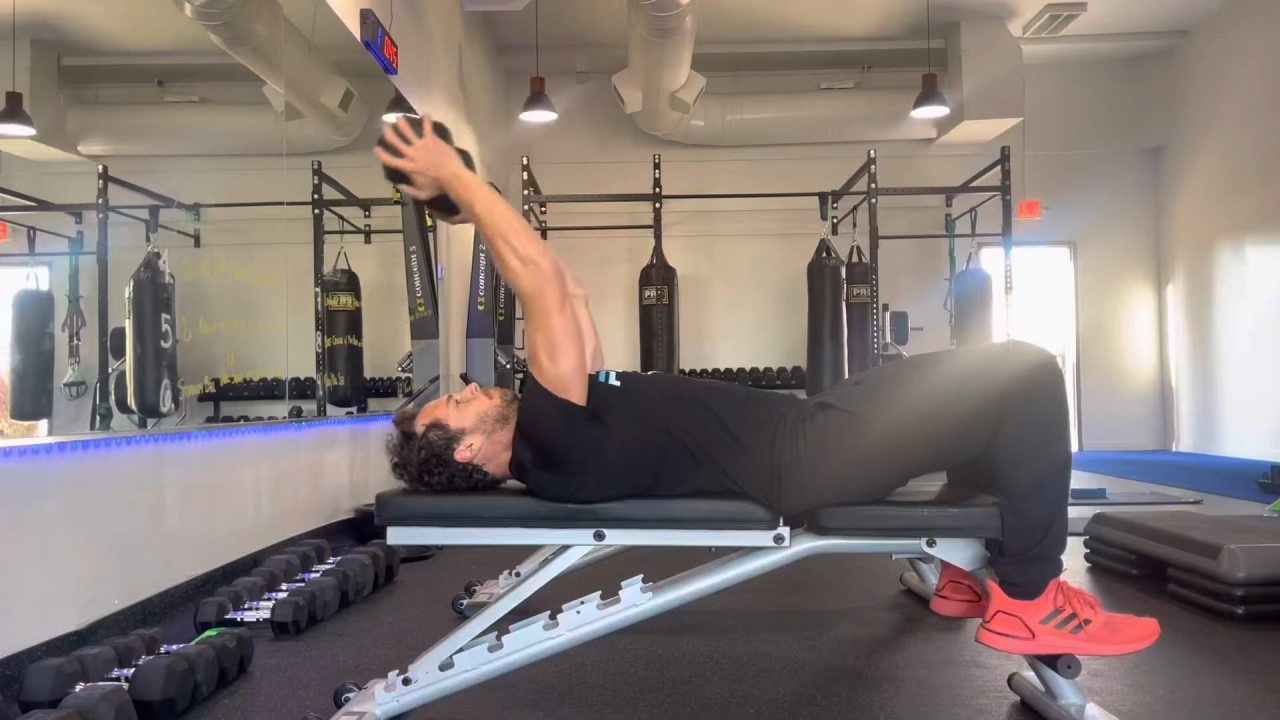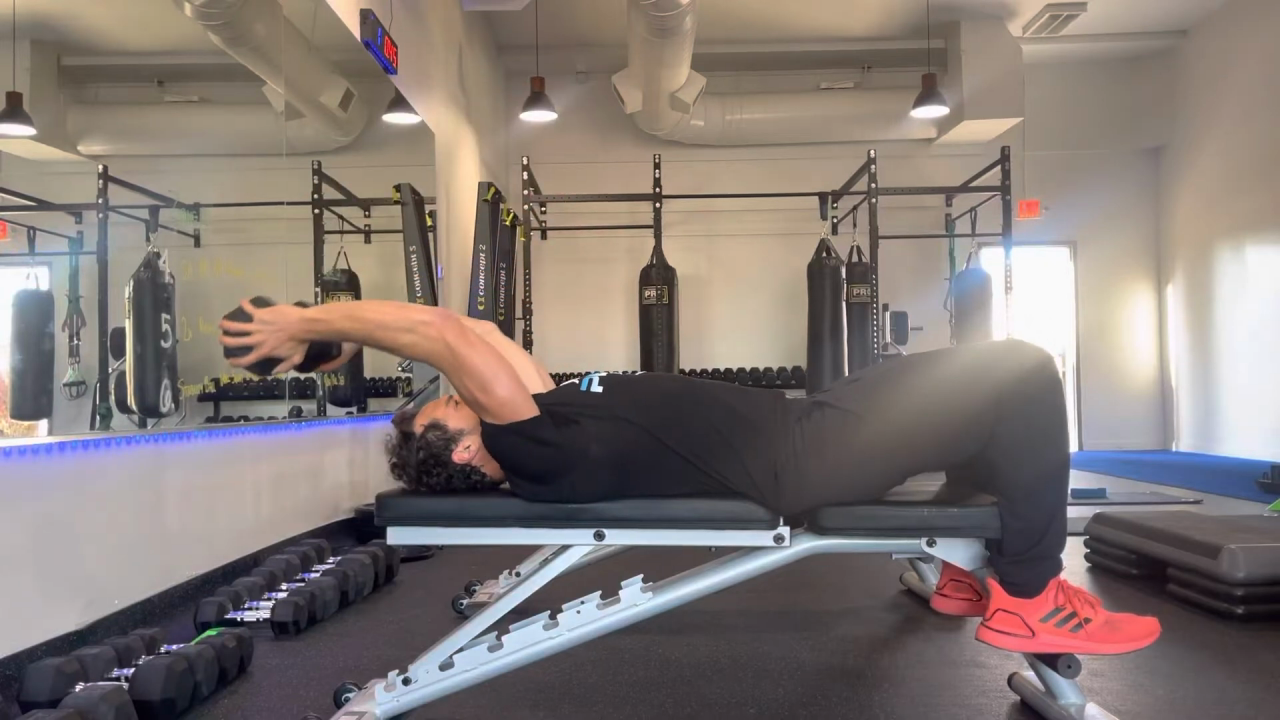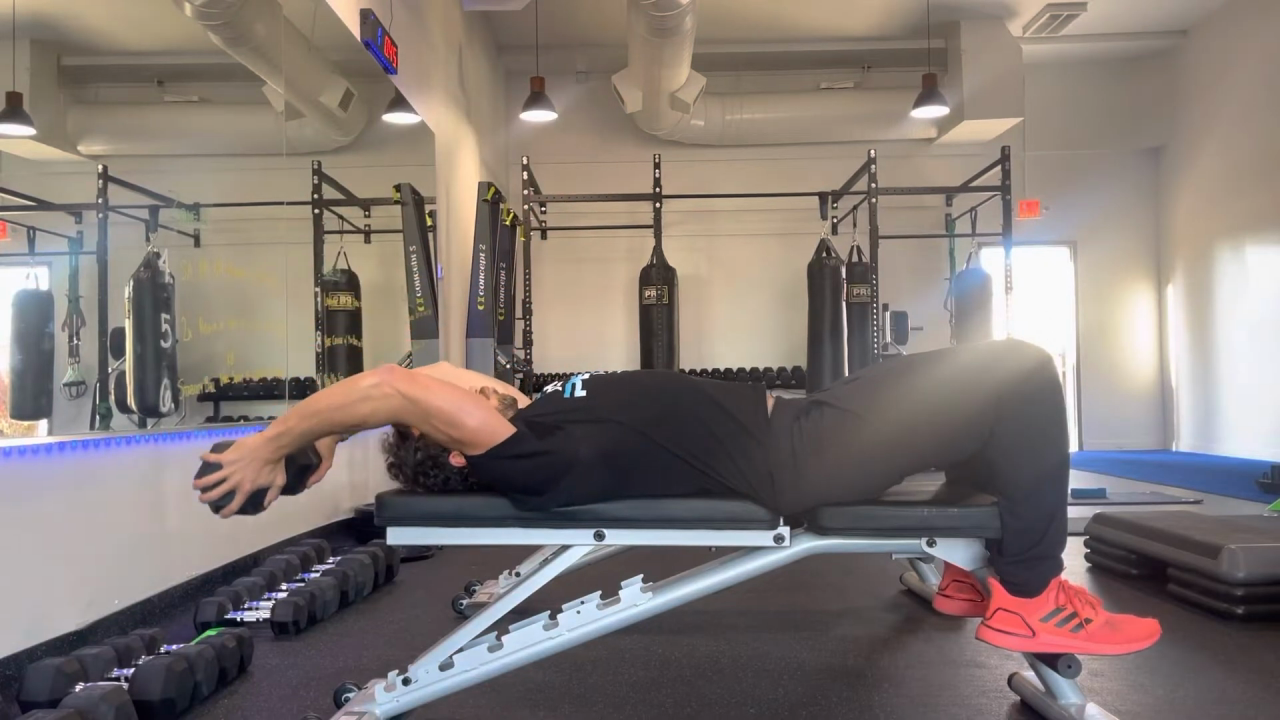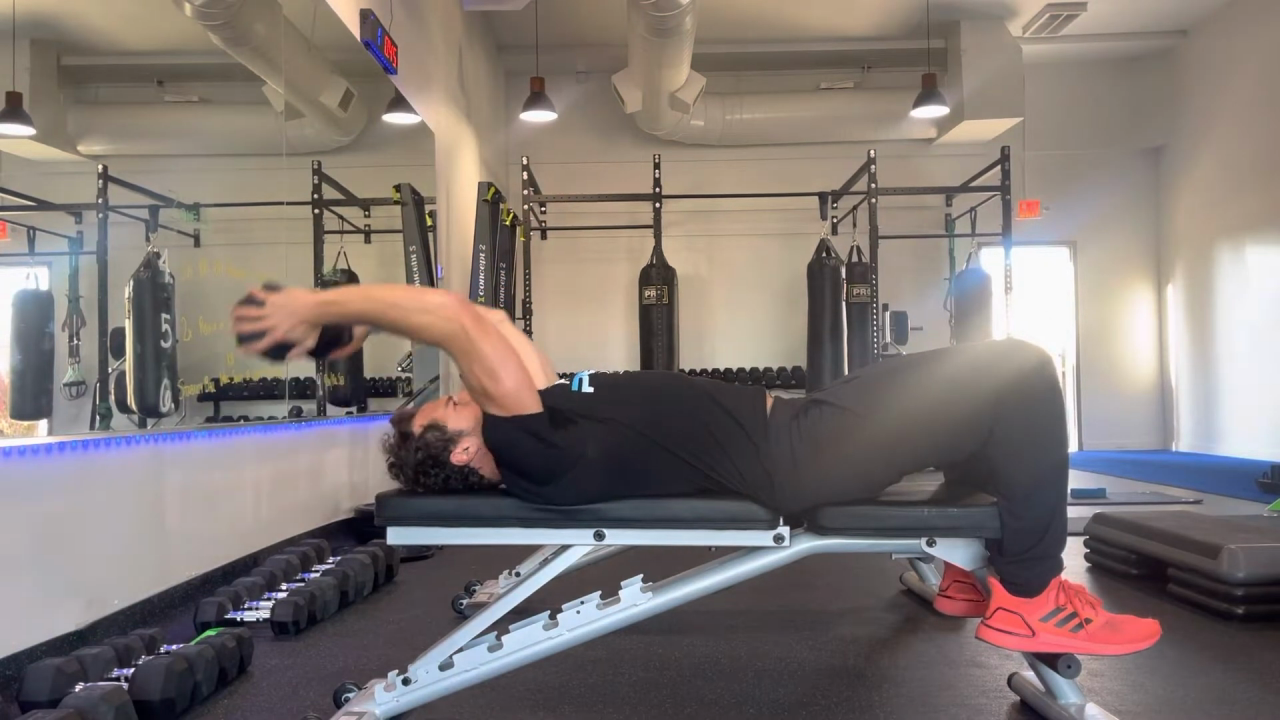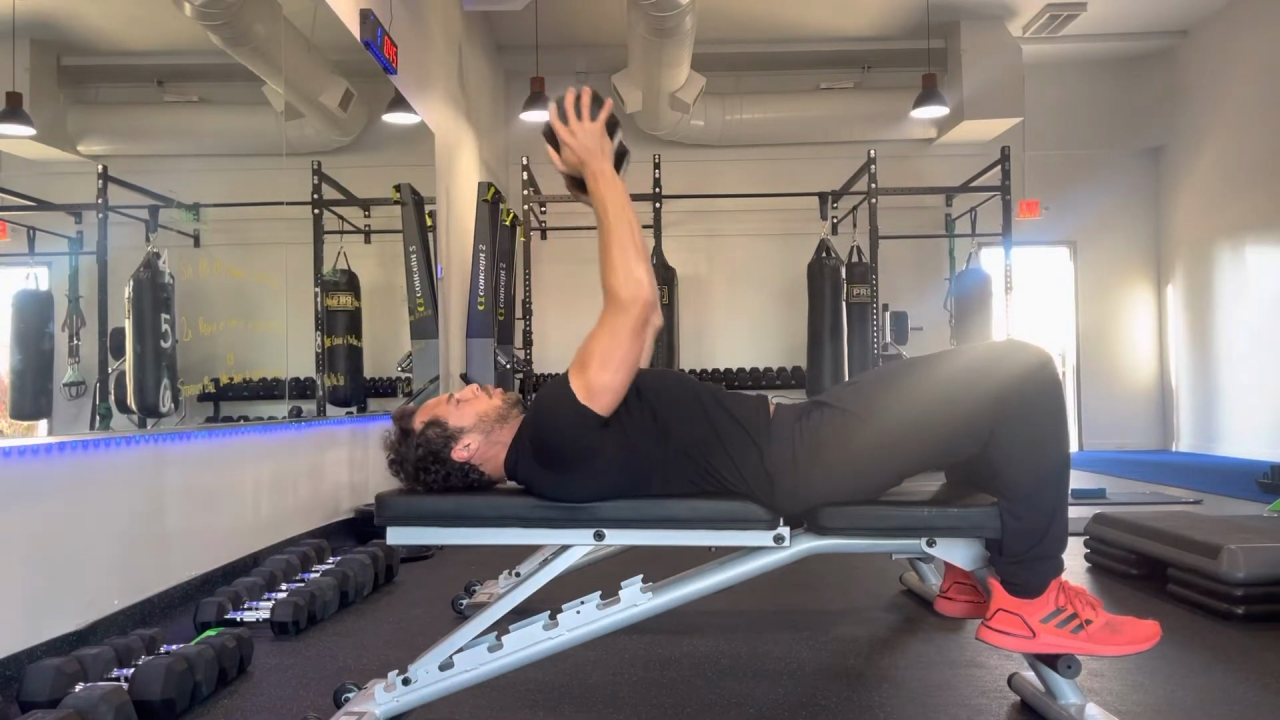
dt=1s
person 1, frame 1
left shoulder: (554, 433)
right shoulder: (553, 448)
left elbow: (559, 297)
right elbow: (546, 286)
left wrist: (462, 195)
right wrist: (451, 175)
left hip: (804, 427)
right hip: (807, 460)
left knee: (1000, 378)
right knee: (1027, 377)
left ankle: (977, 569)
right ankle: (1025, 602)
person 1, frame 2
left shoulder: (546, 419)
right shoulder: (542, 461)
left elbow: (476, 337)
right elbow: (447, 335)
left wrist: (325, 328)
right wrist: (305, 324)
left hip: (799, 418)
right hip: (804, 457)
left knee: (994, 374)
right knee: (1023, 374)
left ankle: (974, 568)
right ankle: (1027, 601)
person 1, frame 3
left shoulder: (533, 417)
right shoulder: (527, 462)
left elbow: (428, 378)
right elbow: (400, 386)
left wrist: (317, 433)
right wrist: (270, 445)
left hip: (798, 417)
right hip: (803, 459)
left knee: (991, 375)
right knee: (1022, 370)
left ankle: (971, 570)
right ankle: (1028, 599)
person 1, frame 4
left shoulder: (537, 423)
right shoulder: (531, 458)
left elbow: (486, 330)
right elbow: (463, 324)
left wrist: (333, 308)
right wrist: (323, 303)
left hip: (791, 418)
right hip: (794, 454)
left knee: (990, 374)
right knee: (1020, 373)
left ankle: (980, 568)
right ankle: (1028, 598)
person 1, frame 5
left shoulder: (554, 424)
right shoulder: (554, 441)
left elbow: (629, 316)
right elbow: (638, 300)
left wrist: (596, 187)
right wrist: (596, 169)
left hip: (796, 432)
right hip: (799, 460)
left knee: (990, 380)
right knee: (1023, 376)
left ankle: (977, 571)
right ankle: (1028, 601)
